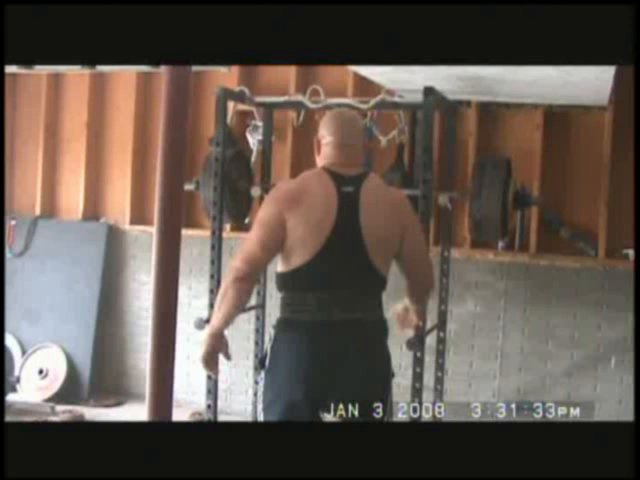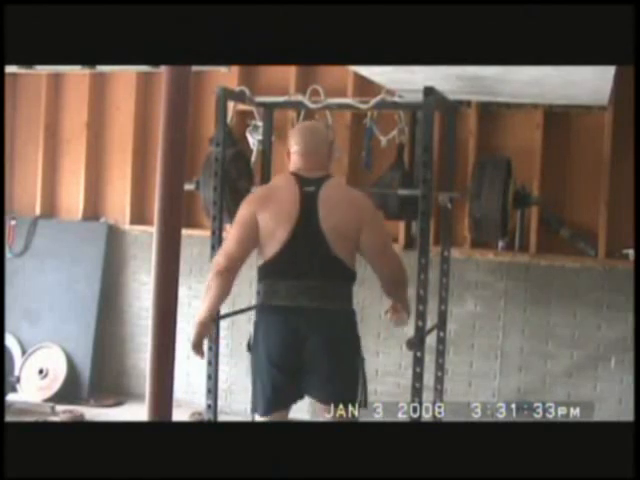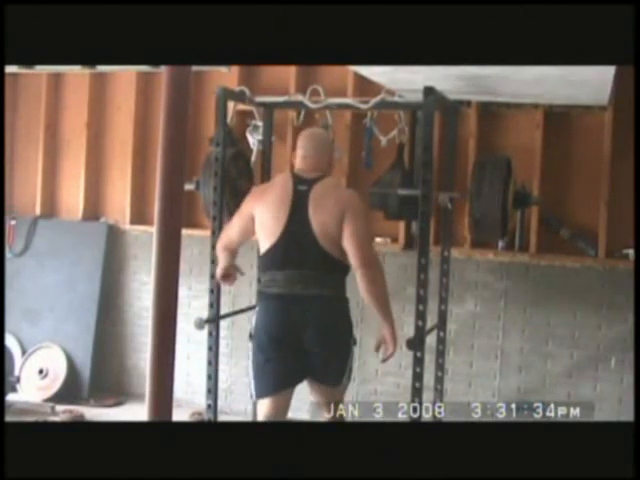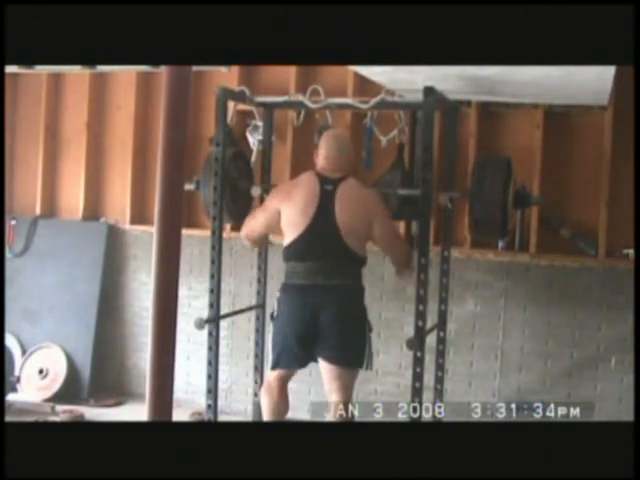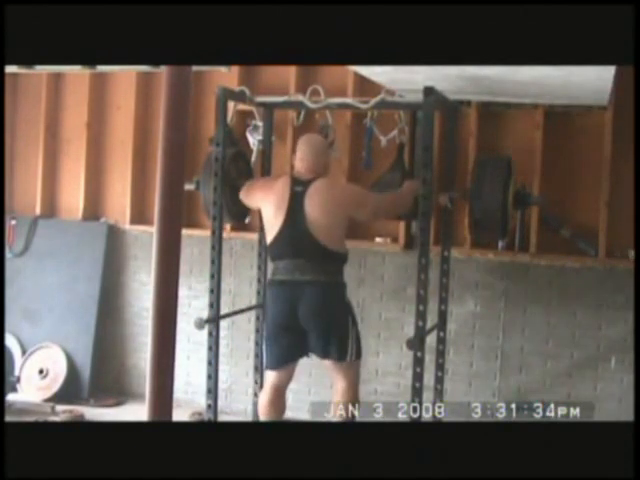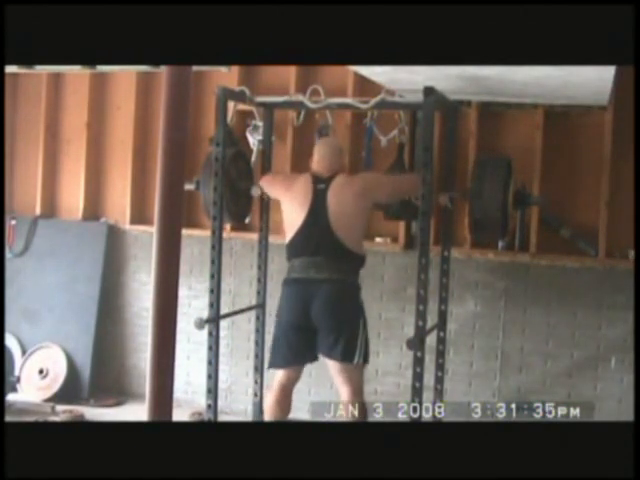
dt=0.4s
person 1, frame 1
left shoulder: (290, 196)
right shoulder: (394, 204)
left elbow: (242, 273)
right elbow: (423, 280)
left wrist: (215, 331)
right wrist: (415, 306)
left hip: (300, 340)
right hip: (364, 343)
person 1, frame 2
left shoulder: (263, 199)
right shoulder: (355, 203)
left elbow: (224, 268)
right elbow: (392, 271)
left wrist: (205, 318)
right wrist: (400, 301)
left hip: (275, 324)
right hip: (332, 325)
left knee: (270, 416)
person 1, frame 3
left shoulder: (263, 195)
right shoulder: (345, 200)
left elbow: (226, 245)
right elbow: (364, 265)
left wrist: (224, 268)
right wrist: (387, 321)
left hip: (275, 311)
right hip: (326, 313)
left knee: (270, 411)
right knee: (330, 406)
person 1, frame 4
left shoulder: (289, 191)
right shoulder: (366, 199)
left elbow: (248, 233)
right elbow: (399, 253)
left wrist: (259, 240)
right wrist: (404, 265)
left hip: (296, 298)
right hip: (342, 302)
left knee: (277, 377)
right knee: (339, 398)
person 1, frame 5
left shoulder: (271, 190)
right shoulder: (339, 193)
left elbow: (245, 192)
right elbow: (390, 206)
right wrist: (411, 189)
left hip: (280, 294)
right hip: (323, 295)
left knee: (274, 382)
right knee: (346, 382)
person 1, frame 6
left shoulder: (292, 185)
right shoulder: (361, 187)
left elbow: (264, 182)
right elbow: (412, 183)
right wrist: (424, 183)
left hip: (295, 292)
right hip: (338, 295)
left knee: (282, 381)
right knee: (350, 389)
